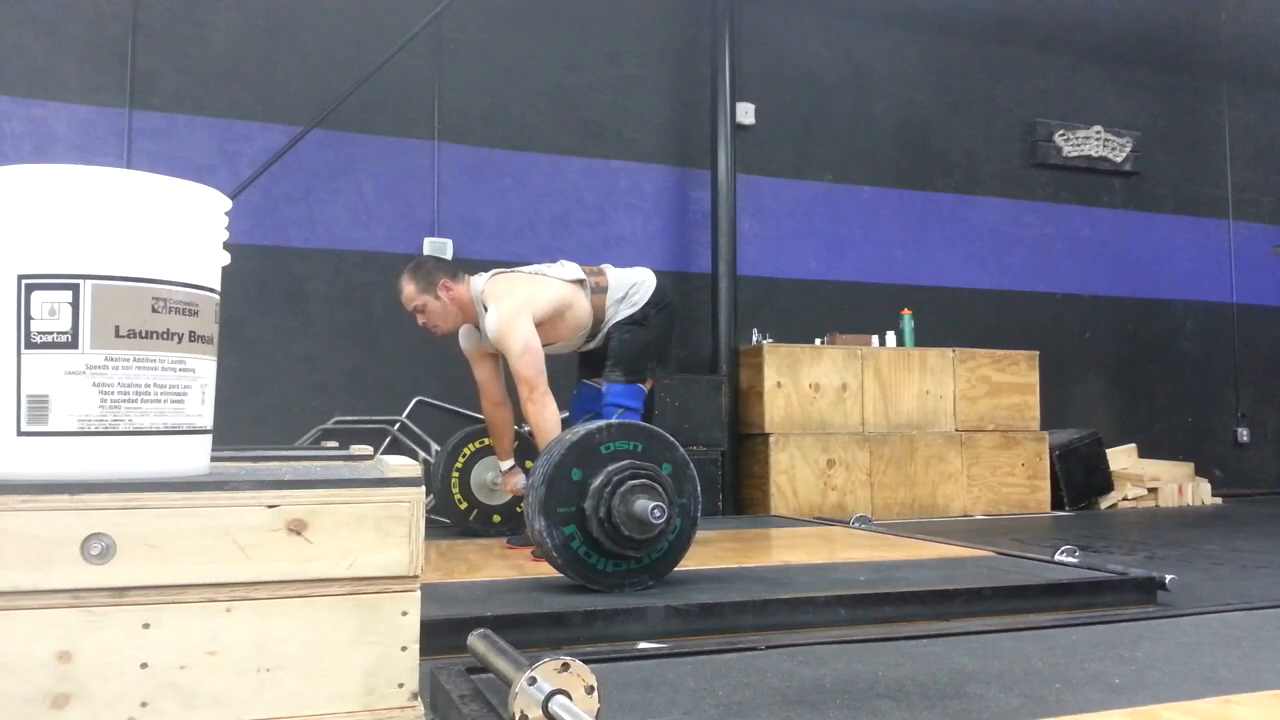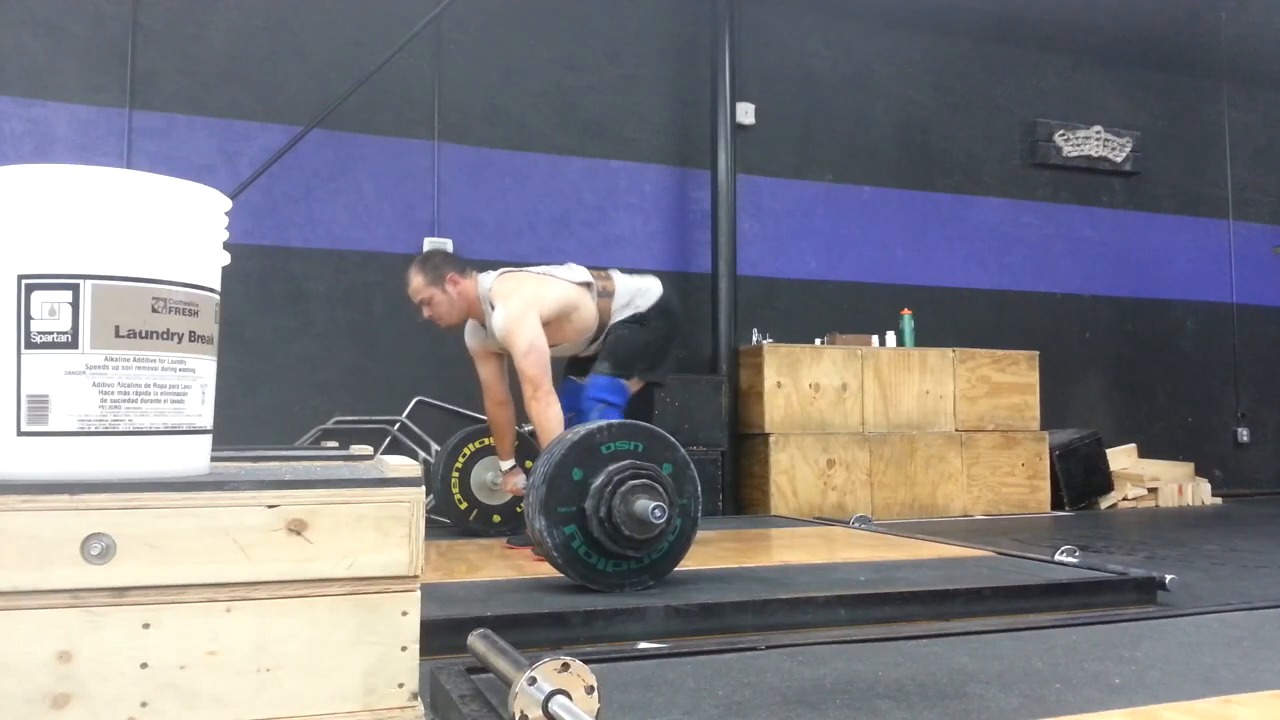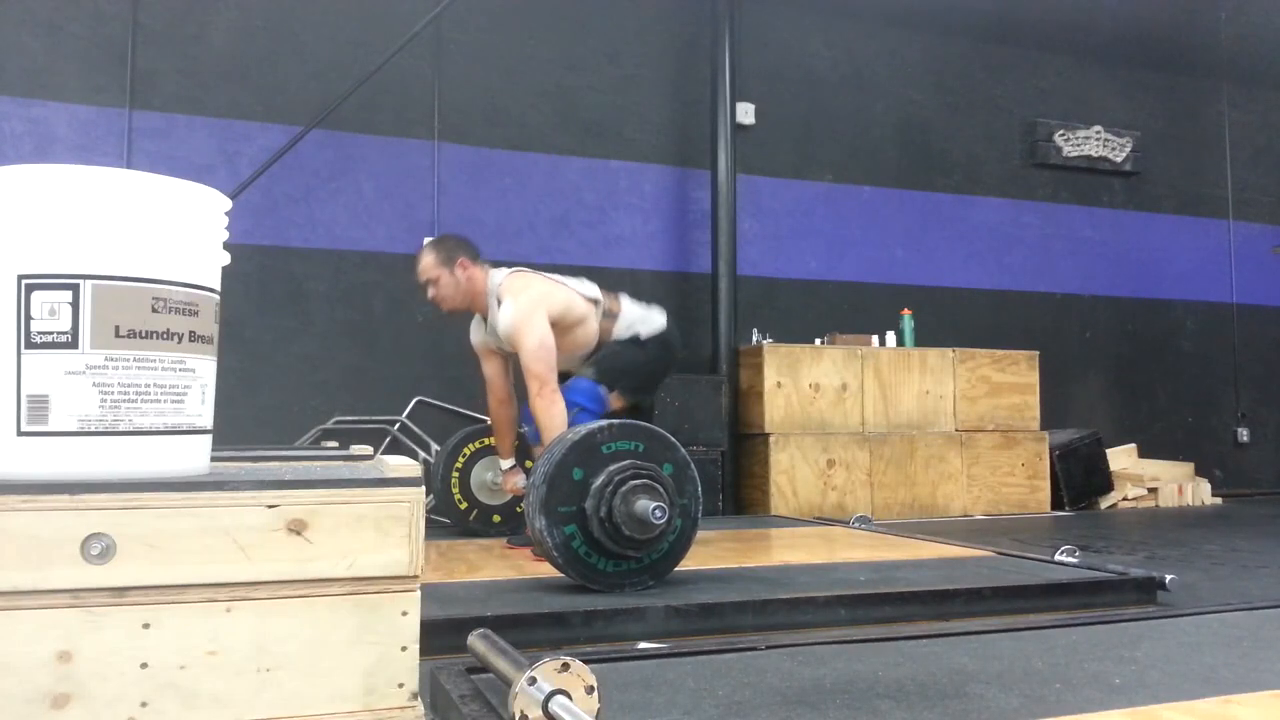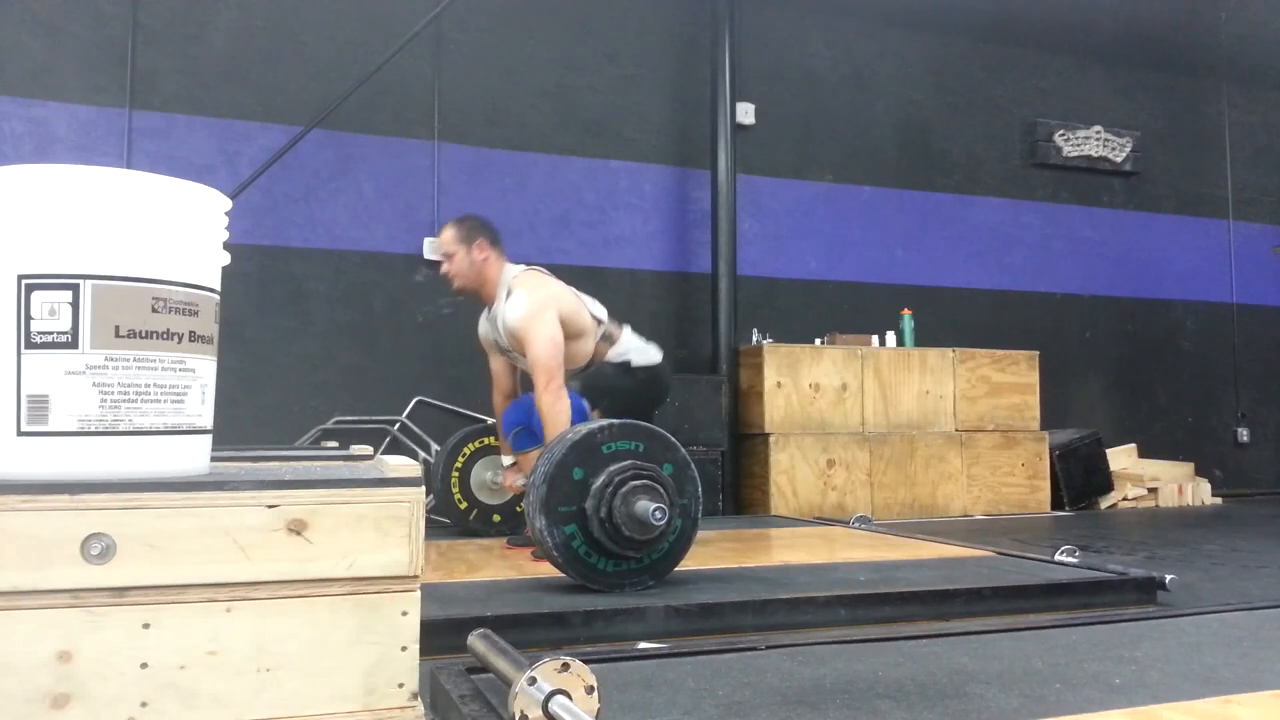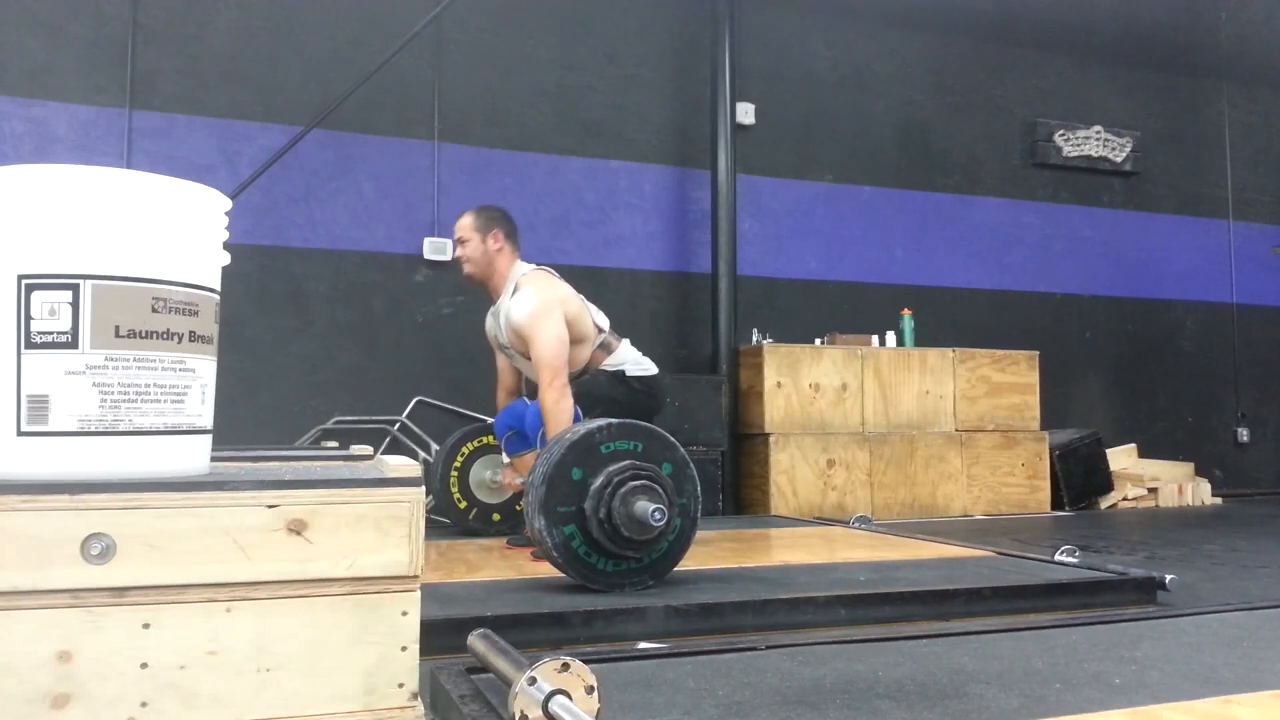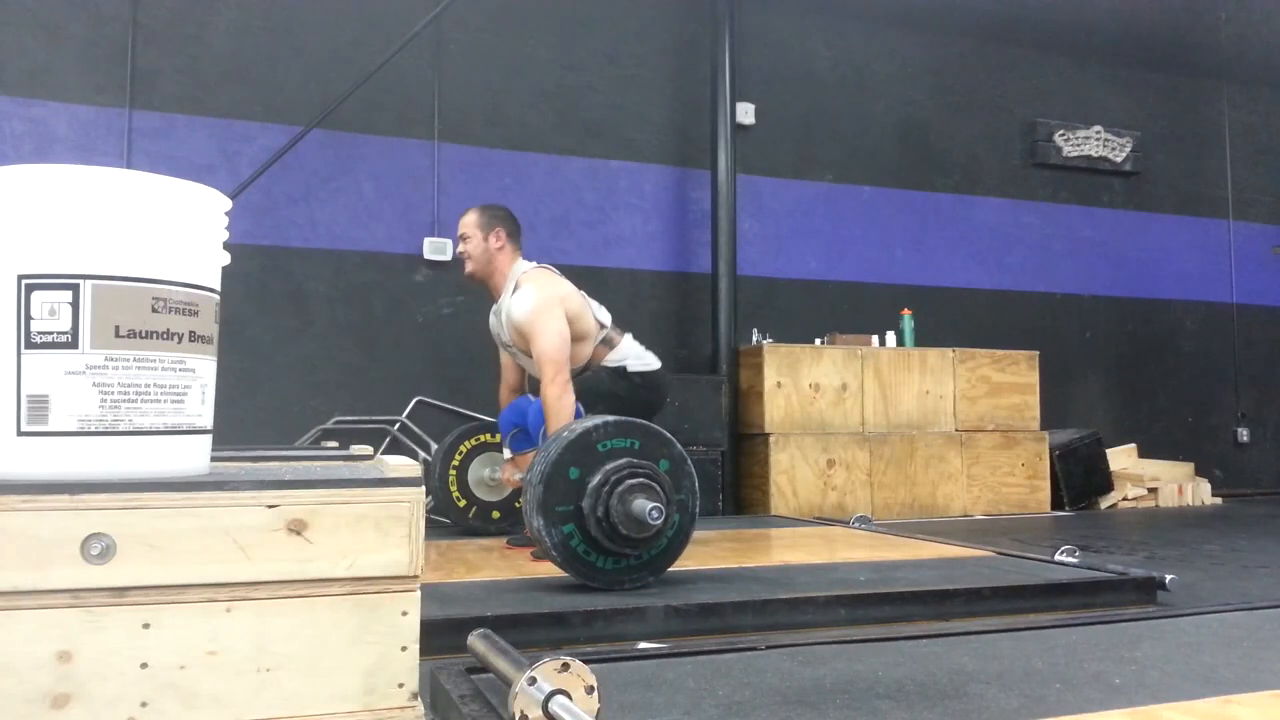
dt=0.1s
person 1, frame 1
left shoulder: (503, 312)
right shoulder: (472, 331)
left elbow: (536, 396)
right elbow: (494, 401)
right wrist: (508, 466)
left hip: (642, 306)
right hip: (607, 319)
left knee: (617, 405)
right knee: (585, 412)
person 1, frame 2
left shoulder: (510, 309)
right shoulder: (477, 331)
left elbow: (540, 394)
right elbow: (497, 400)
right wrist: (508, 467)
left hip: (646, 312)
right hip: (609, 324)
left knee: (599, 403)
right knee: (565, 411)
person 1, frame 3
left shoulder: (519, 306)
right shoulder: (483, 327)
left elbow: (545, 392)
right elbow: (500, 398)
right wrist: (508, 465)
left hip: (645, 339)
right hip: (613, 343)
left knee: (575, 405)
right knee: (537, 418)
person 1, frame 4
left shoulder: (527, 300)
right shoulder: (490, 318)
left elbow: (551, 388)
right elbow: (503, 393)
right wrist: (512, 465)
left hip: (638, 372)
right hip: (604, 374)
left knee: (546, 418)
right knee: (516, 420)
person 1, frame 5
left shoulder: (533, 299)
right shoulder: (498, 315)
left elbow: (555, 387)
right elbow: (508, 390)
right wrist: (510, 461)
left hip: (633, 383)
right hip: (603, 382)
left knee: (540, 418)
right knee: (510, 421)
person 1, frame 6
left shoulder: (533, 296)
right shoulder: (501, 311)
left elbow: (556, 383)
right elbow: (511, 387)
right wrist: (511, 457)
left hip: (635, 377)
right hip: (601, 375)
left knee: (549, 417)
right knee: (514, 419)
